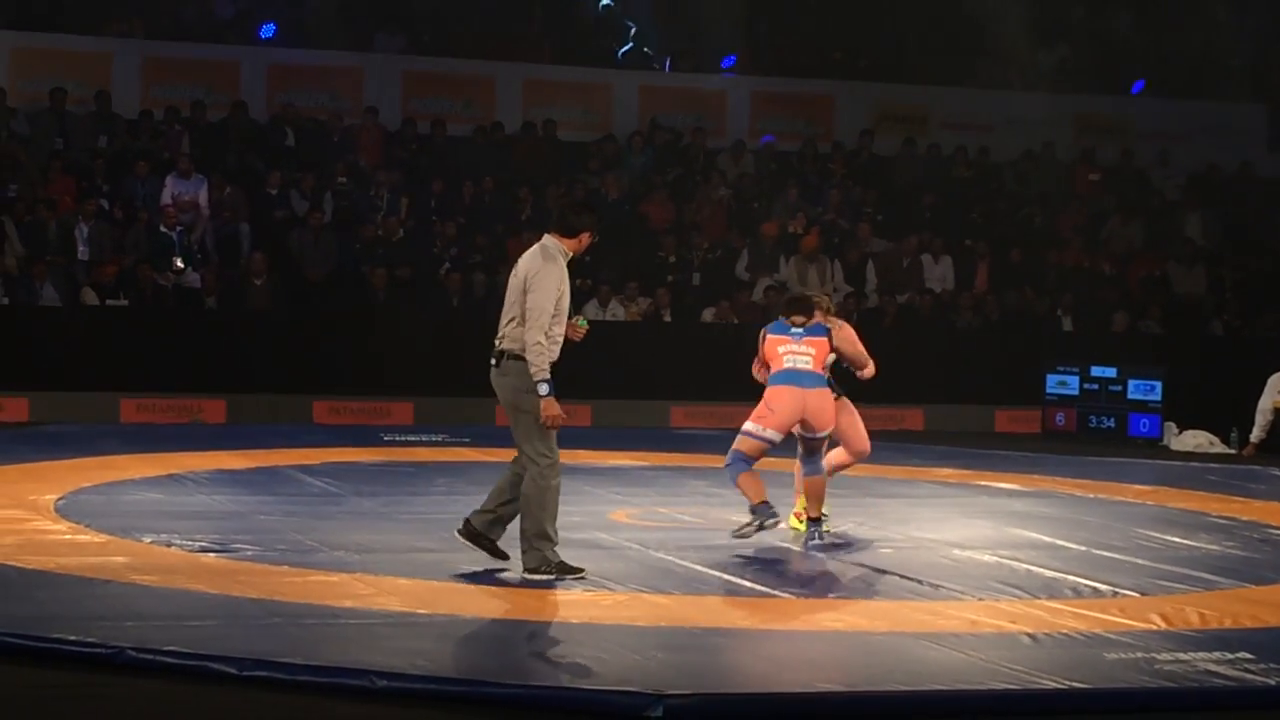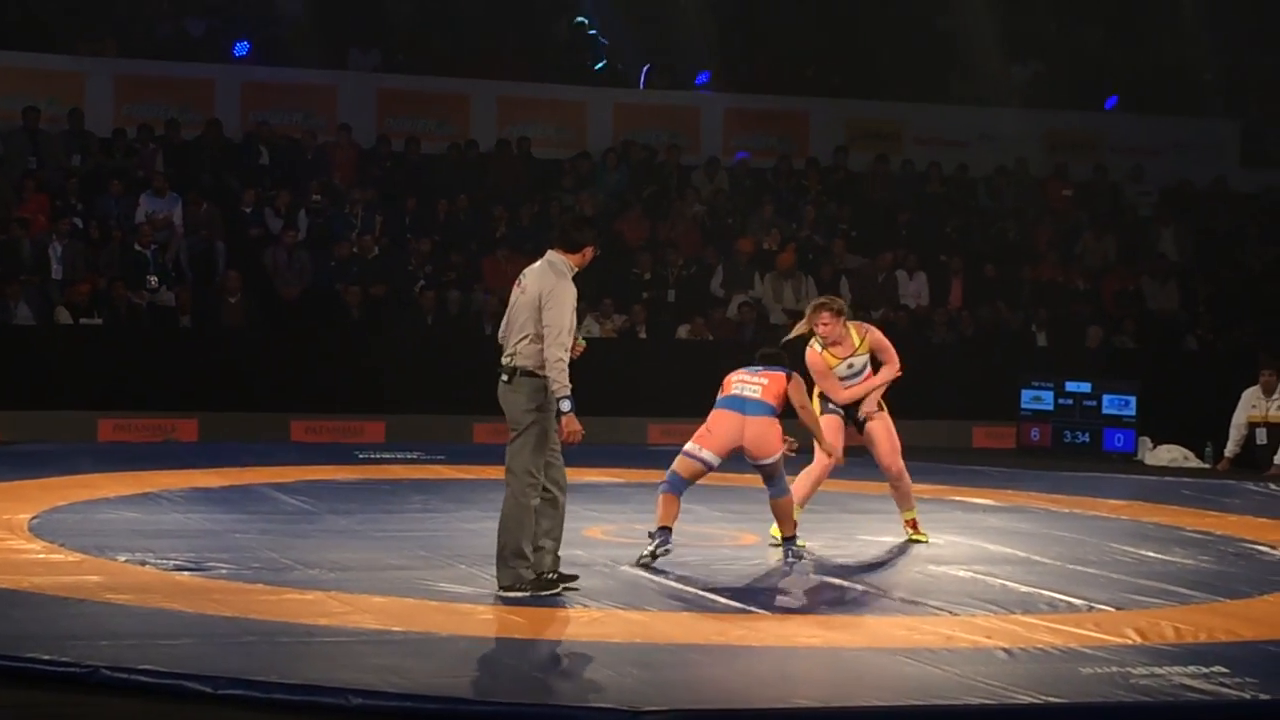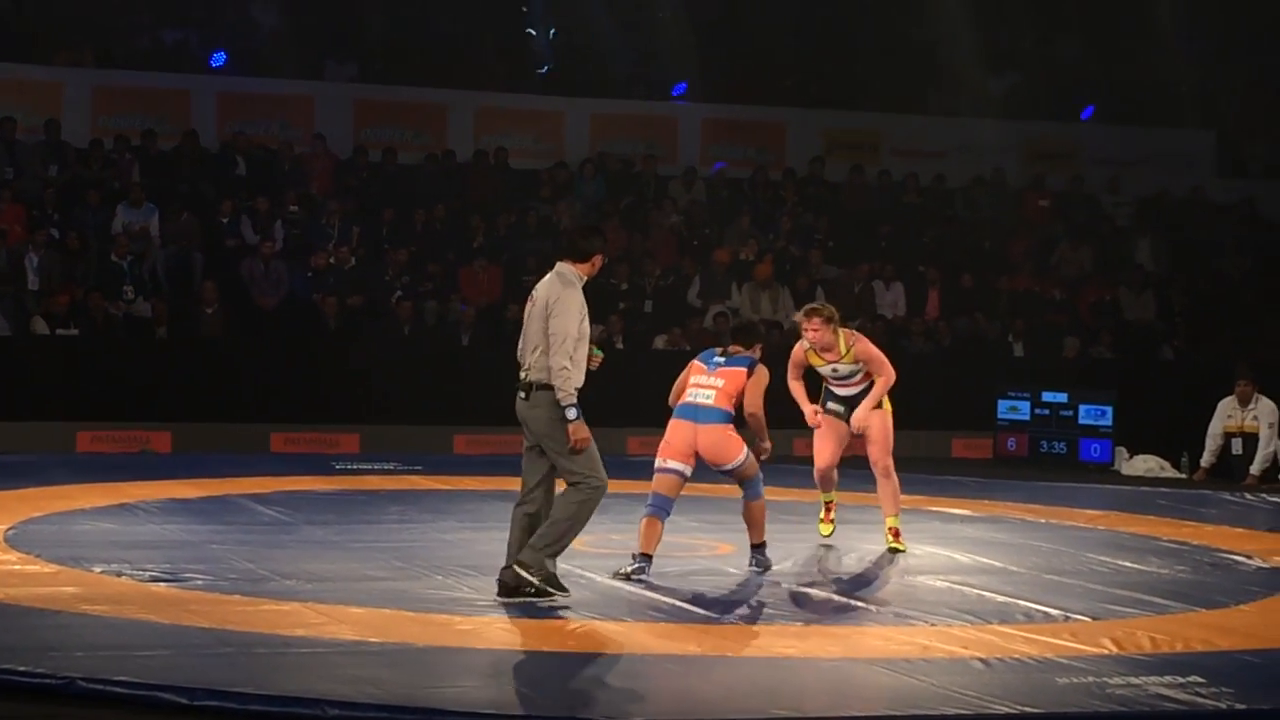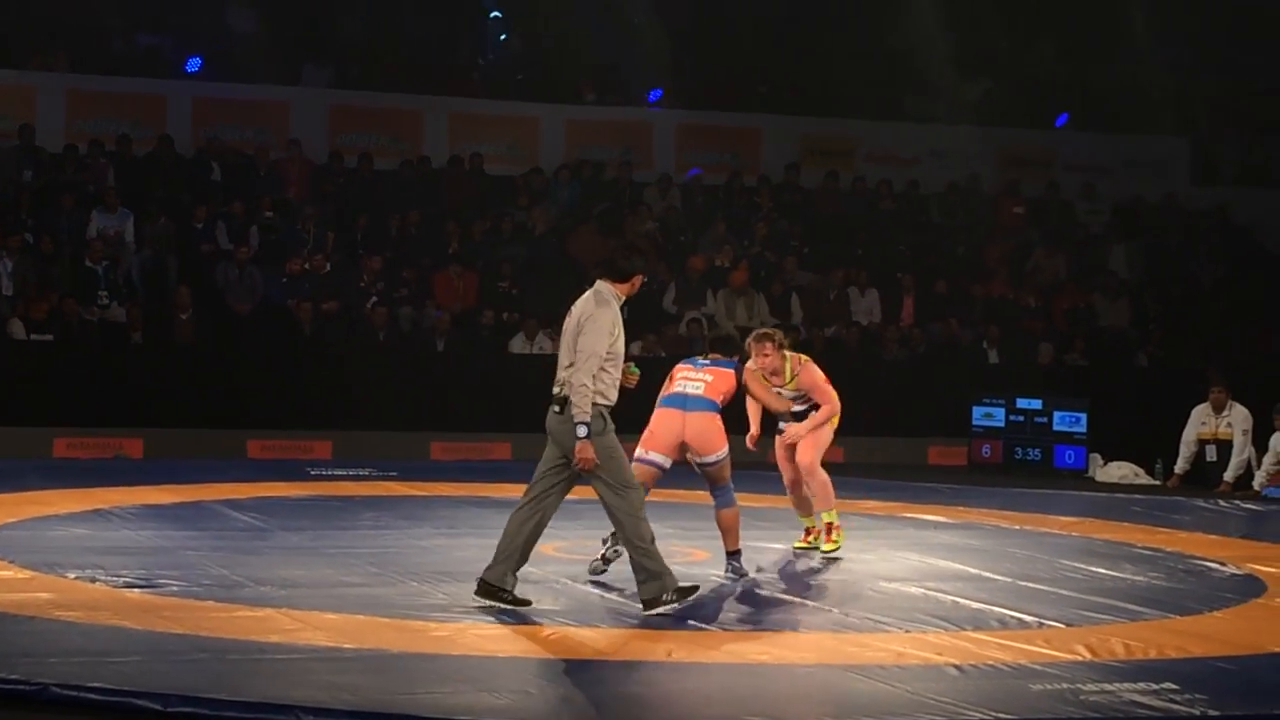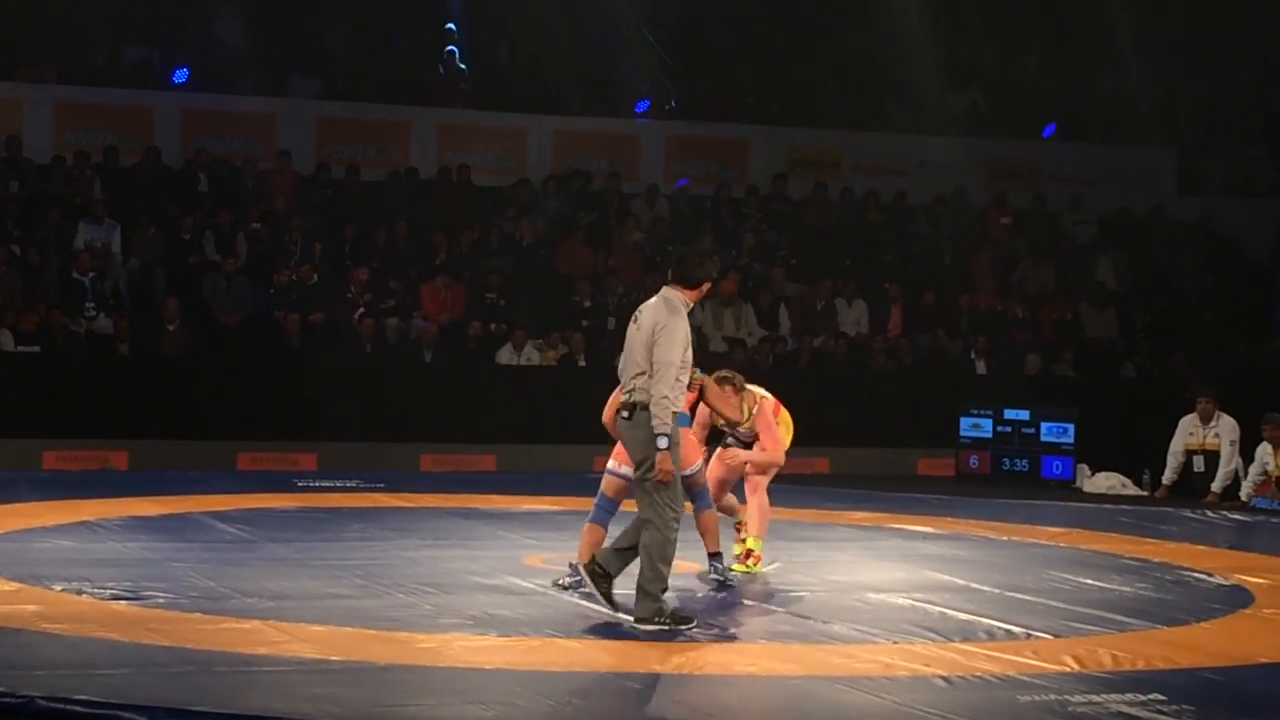
dt=0.3s
person 1, frame 1
left shoulder: (539, 256)
right shoulder: (548, 268)
right elbow: (534, 337)
left wrist: (561, 328)
right wrist: (546, 394)
left hip: (514, 367)
right hip: (520, 369)
left knee: (533, 458)
right knee: (543, 463)
left ankle: (482, 524)
right ankle: (539, 558)
person 1, frame 2
left shoulder: (532, 272)
right shoulder: (560, 284)
left elbow: (505, 334)
right elbow: (553, 354)
right wrist: (567, 410)
left hip: (518, 382)
right hip: (531, 387)
left knee: (551, 480)
right knee: (525, 482)
left ankle: (543, 567)
right ankle: (515, 575)
person 1, frame 3
left shoulder: (547, 285)
right shoulder: (568, 292)
left elbow: (526, 350)
right elbow: (560, 362)
left wrist: (580, 358)
right wrist: (573, 418)
left hip: (532, 399)
right hip: (550, 400)
left knee: (536, 491)
right knee: (589, 482)
left ankle: (515, 579)
right ankle: (534, 556)
person 1, frame 4
left shoulder: (590, 302)
right shoulder: (602, 310)
right elbow: (582, 378)
left wrist: (614, 377)
right wrist: (585, 437)
left hip: (562, 415)
right hip: (583, 417)
left knee: (540, 499)
right knee: (627, 497)
left ankle: (496, 581)
right ankle: (656, 589)
person 1, frame 5
left shoulder: (648, 308)
right shoulder: (673, 319)
left elbow: (627, 370)
right elbow: (663, 389)
left wrist: (680, 381)
right wrist: (665, 448)
left hip: (633, 416)
right hip: (650, 421)
left knee: (659, 510)
right knee: (662, 516)
left ankle: (603, 565)
right ankle: (650, 608)
person 2, frame 1
left shoulder: (769, 331)
right shoulder: (827, 334)
left elbow: (762, 368)
left hip: (782, 395)
right hip: (820, 396)
left knee: (736, 463)
right knee: (812, 459)
left ankle: (763, 509)
right ankle: (815, 527)
person 2, frame 2
left shoulder: (734, 374)
right shoulder: (790, 377)
right elbow: (802, 407)
right wrist: (825, 443)
left hip: (722, 420)
right hip: (762, 425)
left knee: (672, 483)
right knee: (776, 483)
left ankle: (662, 535)
right ankle: (790, 545)
person 2, frame 3
left shoulder: (701, 358)
right shoulder: (756, 369)
left elbow: (673, 400)
right elbow: (752, 411)
right wrist: (763, 441)
left hip: (679, 427)
right hip: (716, 431)
left knee: (658, 504)
right knee: (753, 483)
left ankle: (641, 561)
right ankle: (758, 554)
person 2, frame 4
left shoulder: (681, 365)
right shoulder: (739, 370)
right elbow: (778, 406)
left wrist: (684, 448)
right wrist: (793, 408)
left hip: (665, 417)
right hip: (704, 421)
right knee: (722, 492)
left ankle: (615, 540)
right ankle: (733, 560)
person 2, frame 5
right shoulder: (694, 379)
left elbow: (608, 419)
left wrist: (625, 444)
right hip: (679, 434)
left knee: (604, 507)
right knee: (701, 499)
left ankle: (578, 572)
right ankle: (716, 565)
person 3, frame 1
left shoulder: (841, 331)
left elbow: (865, 364)
right elbow: (760, 373)
left wrist: (867, 369)
left knee: (861, 449)
right ankle: (801, 510)
person 3, frame 2
left shoulder: (866, 333)
right shoulder: (814, 353)
left elbow: (892, 363)
right elbow: (837, 394)
left wrist: (872, 397)
right wrist: (877, 383)
left hip: (867, 402)
right hip: (832, 401)
left knee: (893, 466)
right knee: (825, 461)
left ankle: (911, 522)
person 3, frame 3
left shoulder: (854, 343)
right shoulder: (801, 350)
left elbow: (888, 375)
right elbow: (794, 379)
left wrist: (864, 408)
right wrist: (806, 407)
left hip: (870, 394)
right hip: (834, 396)
left knee: (882, 463)
right knee: (823, 466)
left ankle: (893, 530)
right ankle: (828, 502)
person 3, frame 4
left shoulder: (802, 369)
right shoulder: (751, 369)
left elbow: (832, 405)
right elbow: (753, 397)
left wrist: (803, 428)
right wrist: (754, 427)
left hip: (820, 410)
right hip: (790, 412)
left knee: (806, 463)
right knee: (792, 481)
left ankle: (832, 525)
right ankle: (811, 530)
person 3, frame 5
left shoulder: (758, 409)
right shoulder: (708, 408)
left elbow: (777, 458)
right elbow: (695, 438)
left wrist: (747, 456)
left hip: (775, 427)
right hip: (740, 433)
left knee: (755, 486)
right knee: (713, 491)
left ankle: (753, 553)
right ankle: (743, 522)
